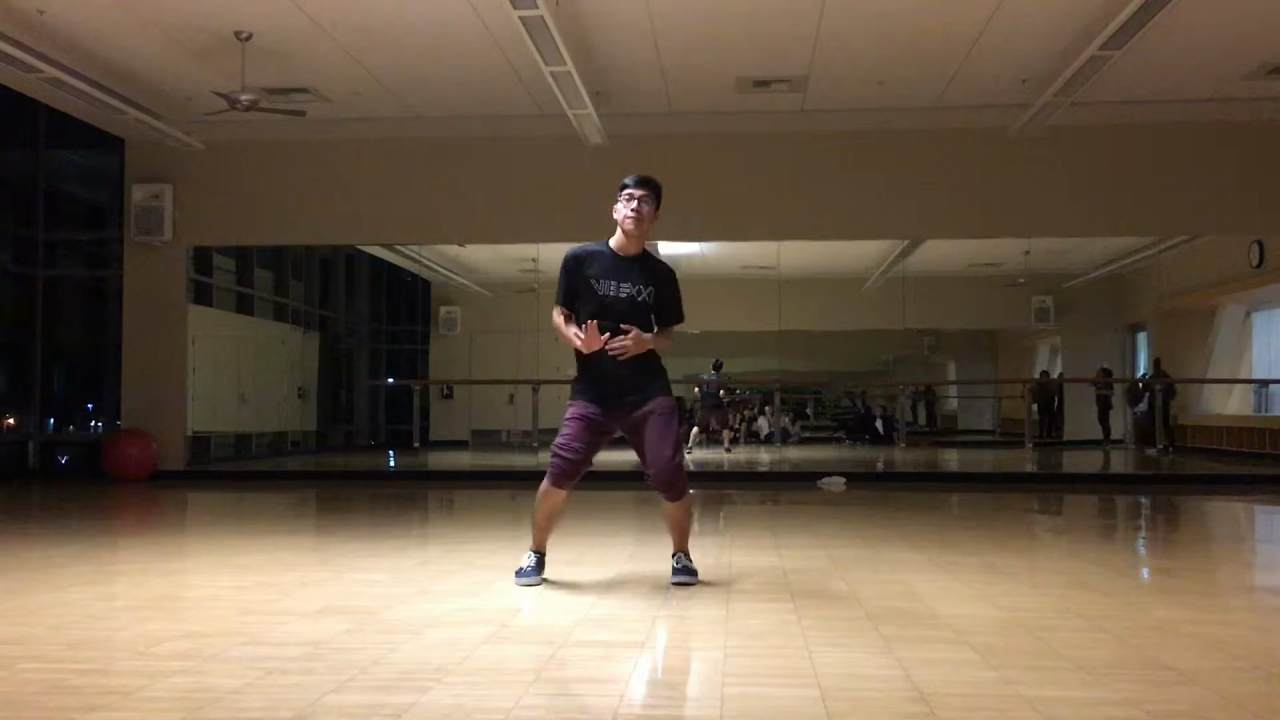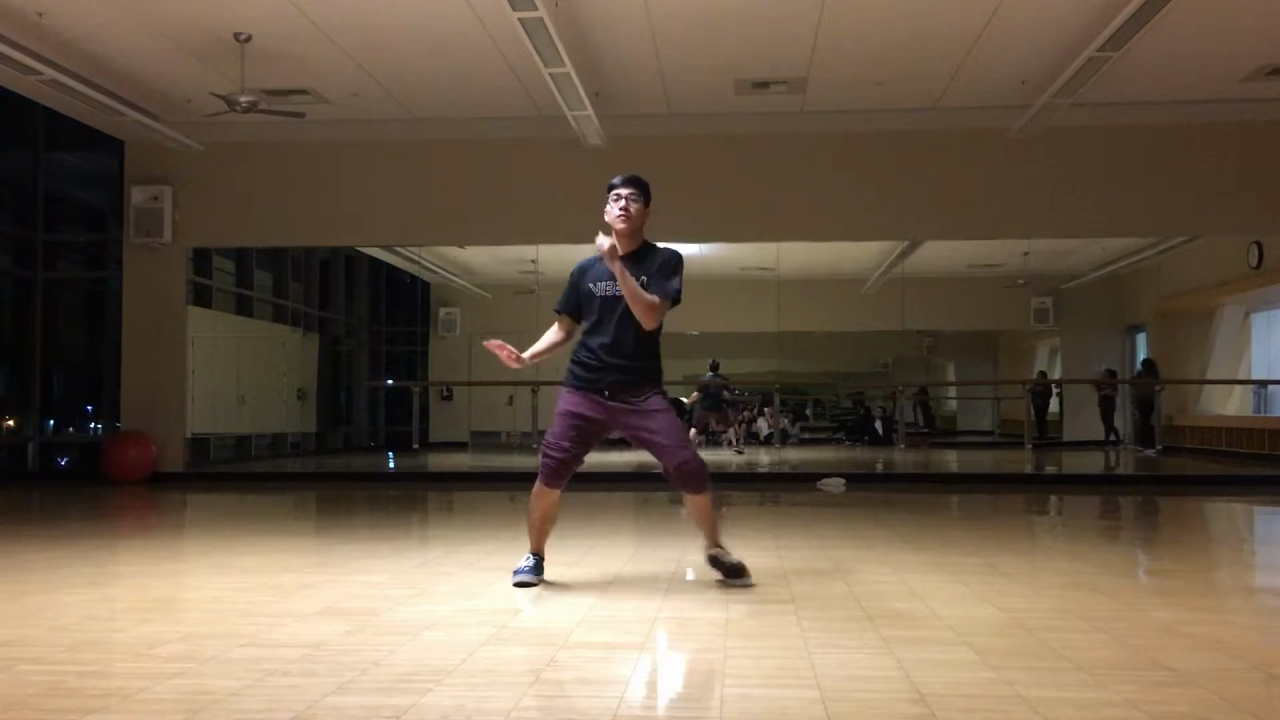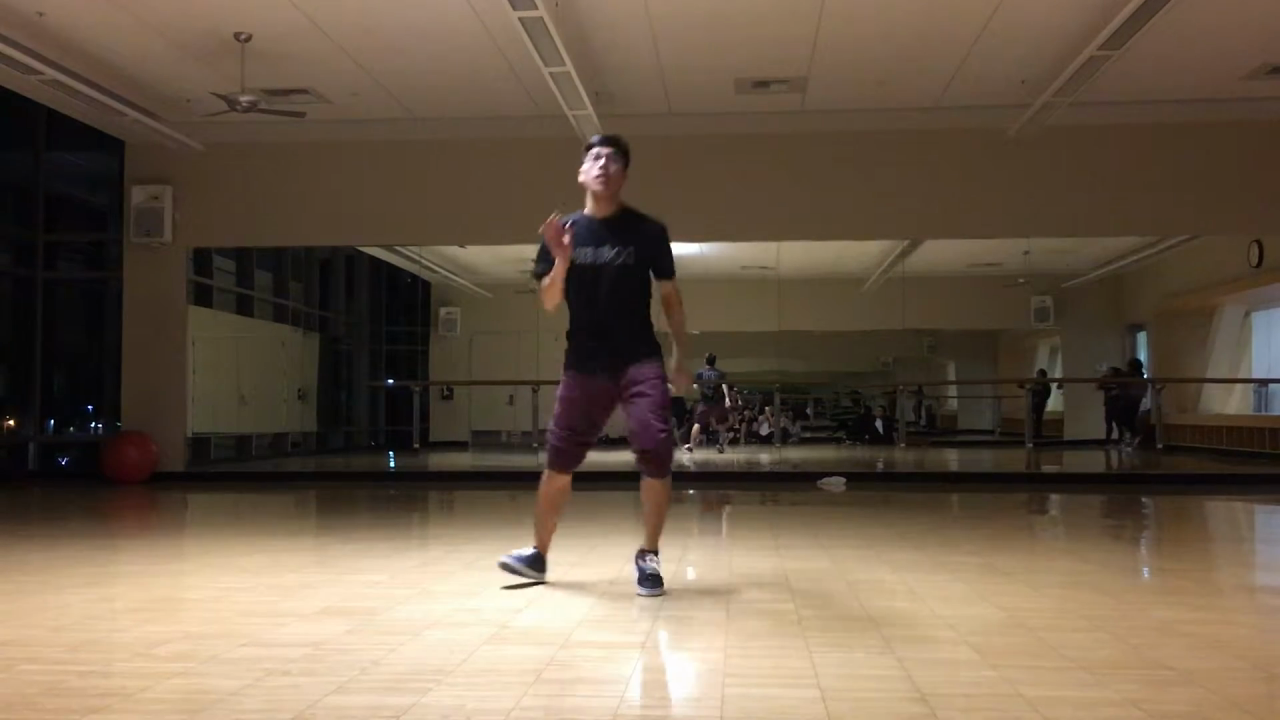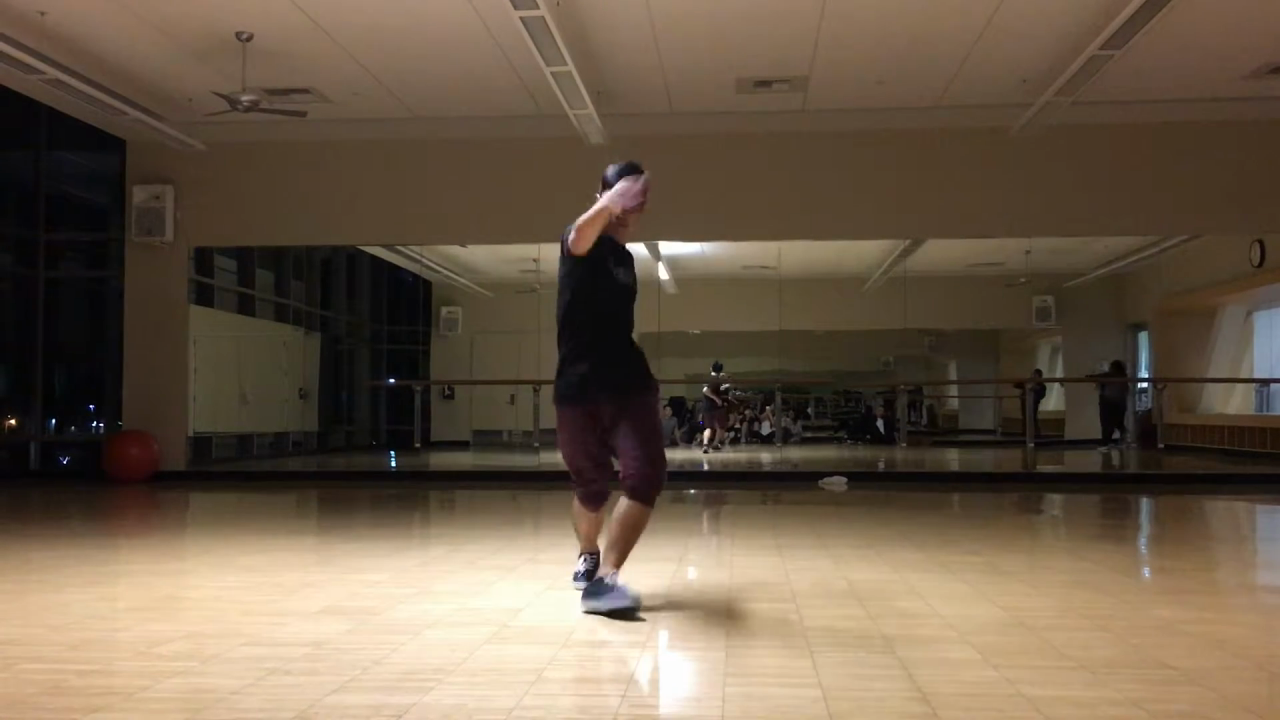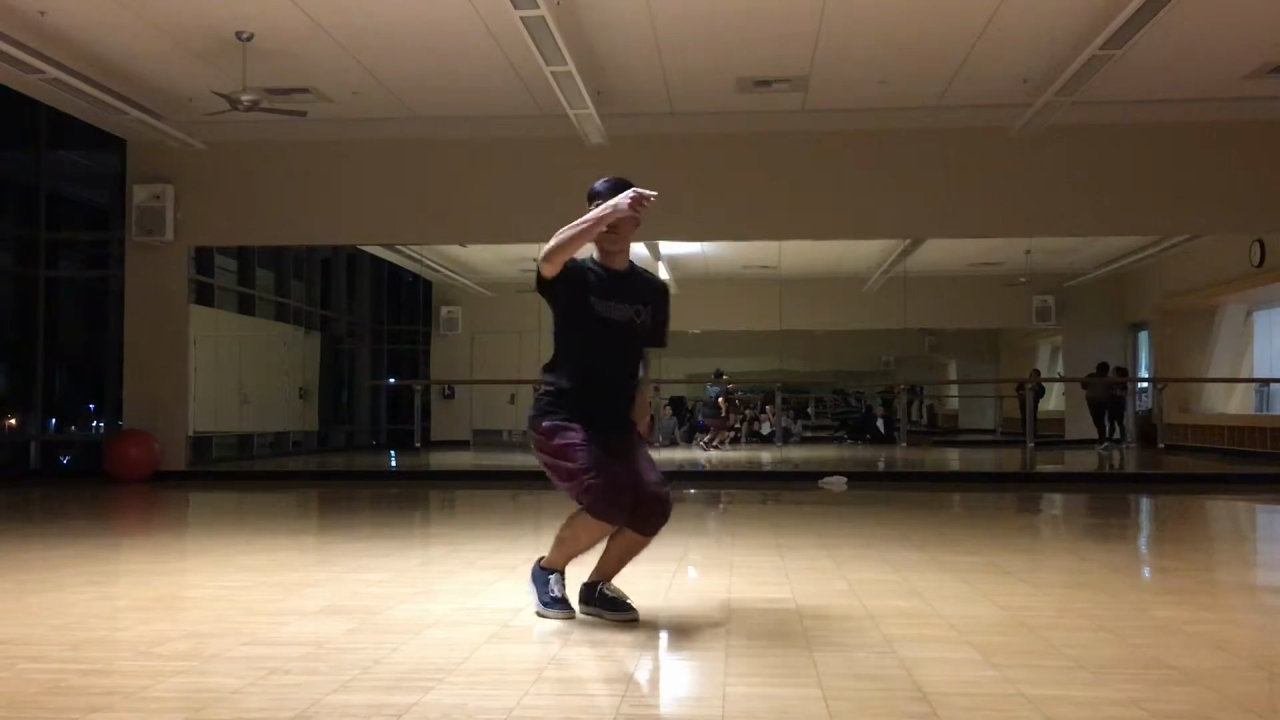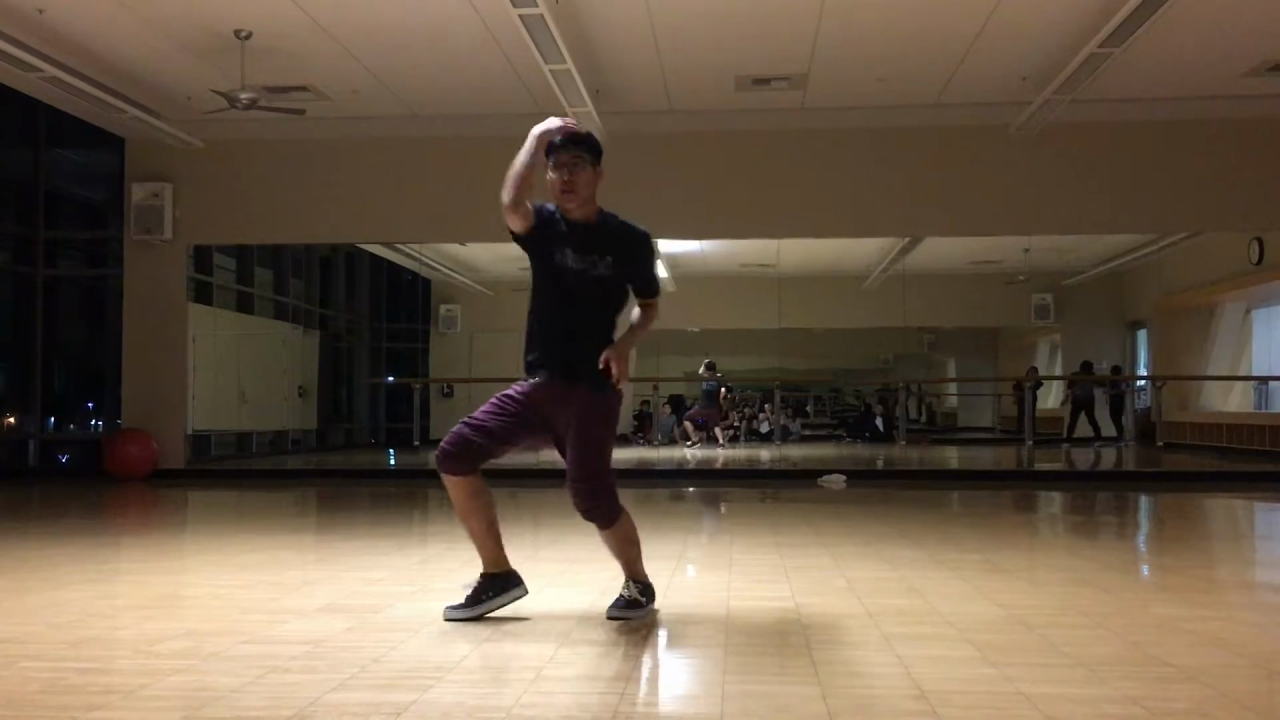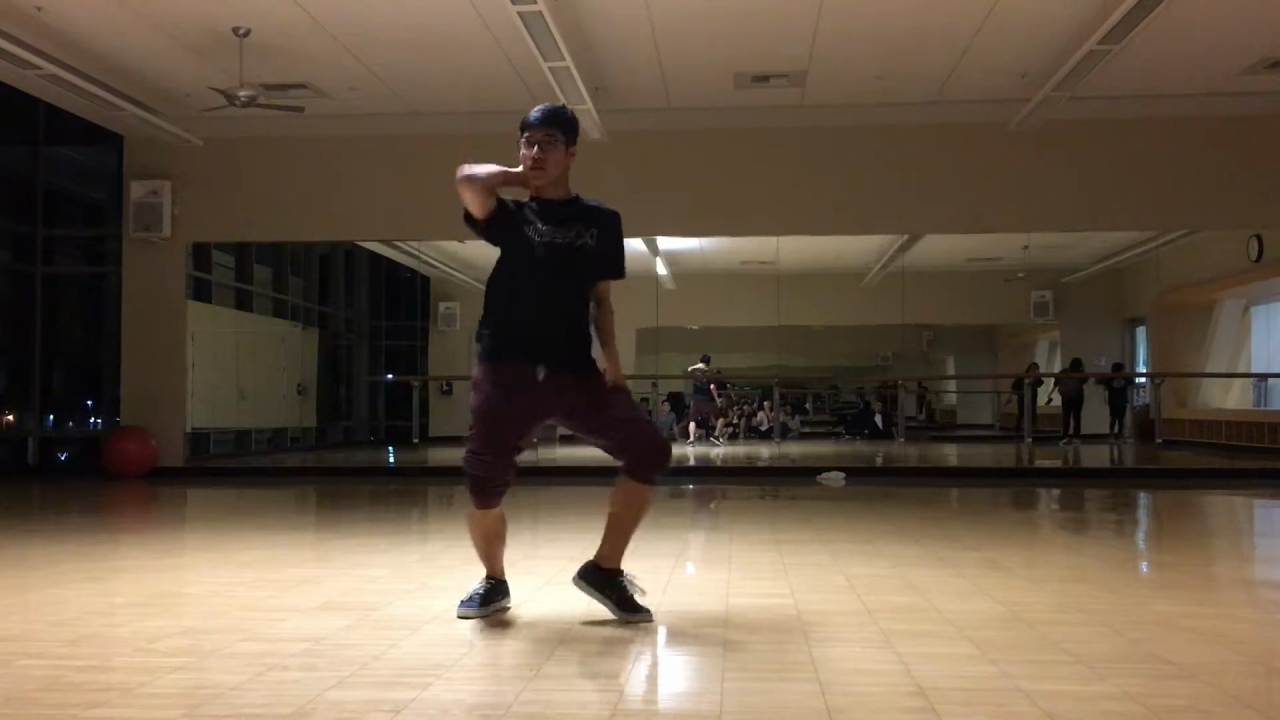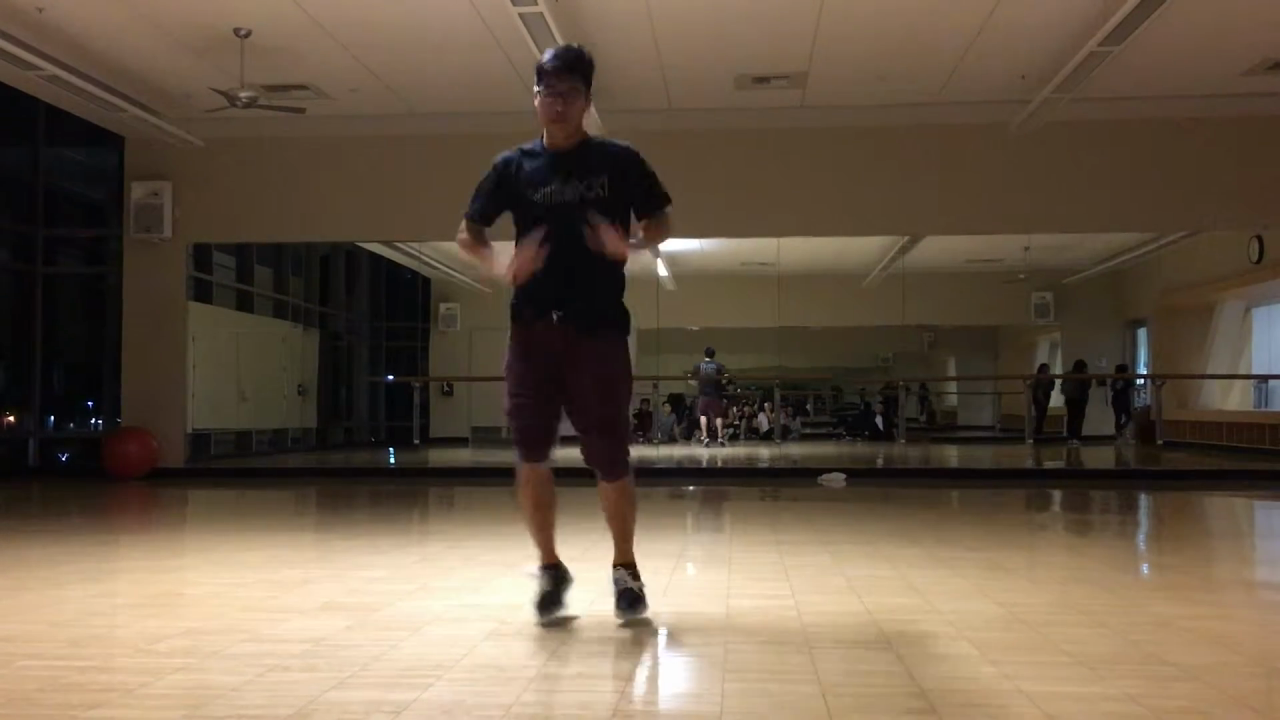
dt=0.5s
person 1, frame 1
left shoulder: (661, 274)
right shoulder: (580, 259)
right elbow: (559, 317)
left wrist: (647, 342)
right wrist: (580, 340)
left hip: (649, 392)
right hip: (592, 392)
left knee: (670, 476)
right knee: (561, 471)
left ankle: (681, 554)
right ankle: (535, 553)
person 1, frame 2
left shoulder: (665, 261)
right shoulder: (585, 269)
left elbow: (651, 318)
right elbow: (564, 327)
left wrist: (618, 268)
right wrist: (526, 356)
left hip: (642, 392)
right hip: (586, 389)
left knee: (689, 468)
right knee: (552, 470)
left ankle: (716, 551)
right ankle: (534, 556)
person 1, frame 3
left shoulder: (647, 230)
right shoulder: (563, 229)
left elbow: (669, 293)
right elbow: (550, 302)
left wrist: (677, 354)
right wrist: (559, 259)
left hip: (638, 360)
right hip: (583, 363)
left knee: (655, 448)
right knee: (561, 456)
left ankle: (648, 555)
right ankle: (538, 551)
person 1, frame 4
left shoulder: (624, 257)
right shoulder: (588, 241)
right elbow: (577, 236)
right wrist: (607, 202)
left hip: (632, 385)
right hip: (581, 388)
left knee: (646, 477)
right knee: (592, 490)
left ankle: (605, 578)
right ankle: (588, 555)
person 1, frame 5
left shoulder: (653, 289)
right shoulder: (572, 275)
right elbow: (548, 258)
left wrist: (640, 398)
right wrist: (612, 208)
left hip: (618, 423)
right hip: (563, 419)
left knee: (654, 506)
right knee: (608, 505)
left ankle: (597, 585)
right ankle: (548, 569)
person 1, frame 6
left shoulder: (629, 240)
right shoulder: (541, 224)
left elbow: (648, 307)
right elbow: (511, 205)
left wrist: (623, 345)
right wrist: (537, 137)
left hip: (591, 386)
right hip: (537, 381)
left knee: (592, 494)
right knee: (454, 456)
left ankle: (638, 584)
right ankle: (499, 575)
person 1, frame 7
left shoulder: (601, 220)
right shoulder: (507, 210)
right elbow: (466, 180)
left wrist: (610, 355)
right wrist: (516, 175)
left hip: (573, 369)
right hip: (507, 368)
left knee: (650, 450)
right knee: (484, 485)
left ankle: (604, 569)
right ankle: (494, 582)
person 1, frame 8
left shoulder: (618, 161)
right shoulder: (511, 167)
left elbow: (662, 224)
right elbow: (468, 235)
left wrist: (629, 244)
right wrist: (504, 267)
left hip: (598, 326)
right hip: (534, 325)
left knee: (607, 451)
right knee: (532, 449)
left ankle: (624, 567)
right ankle: (551, 568)
